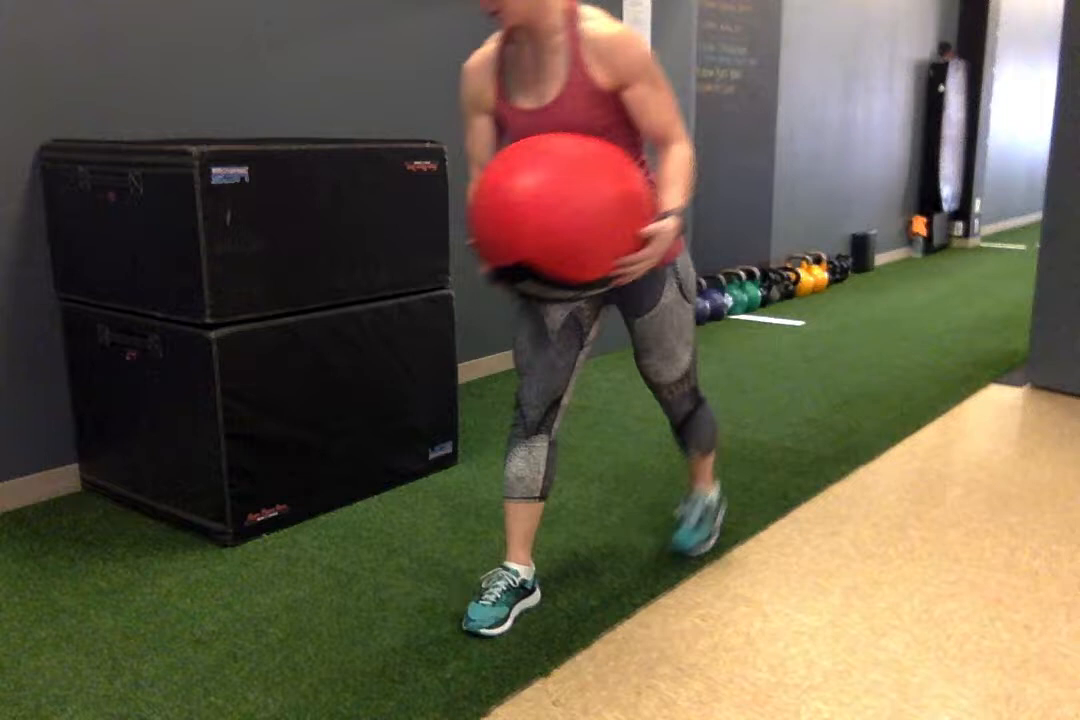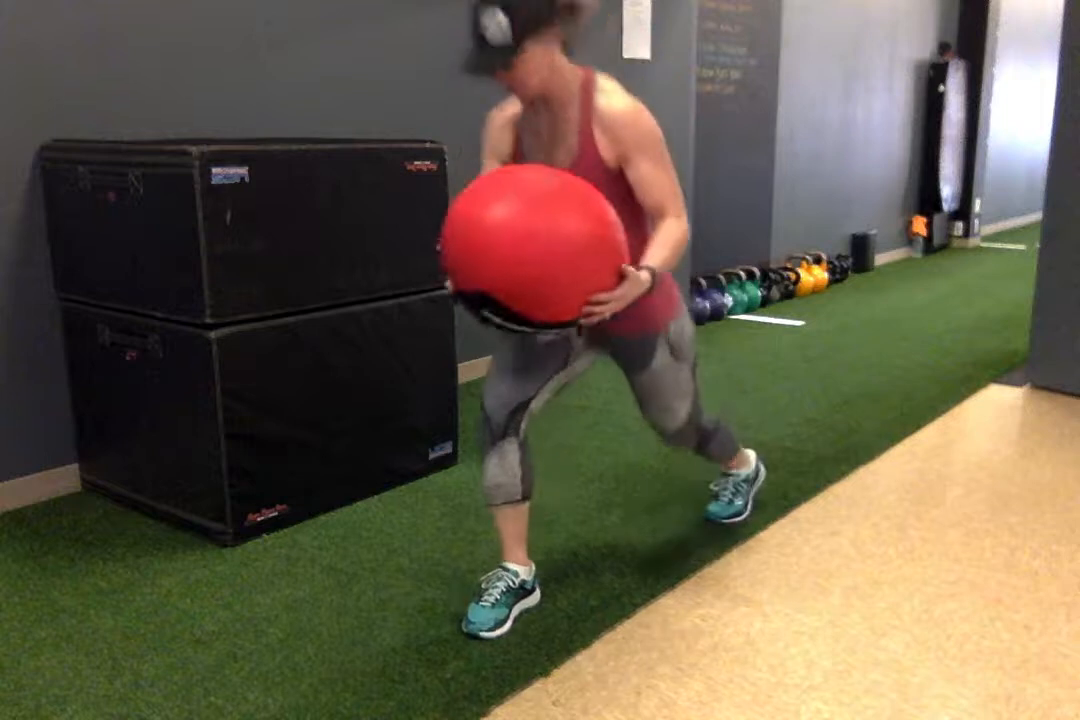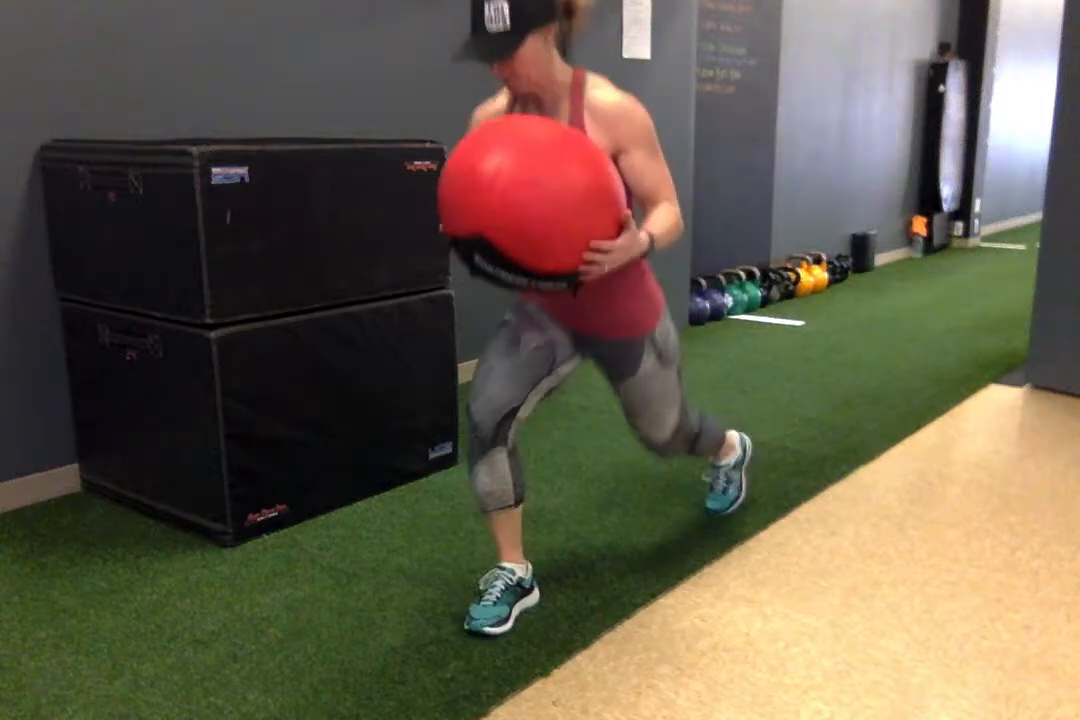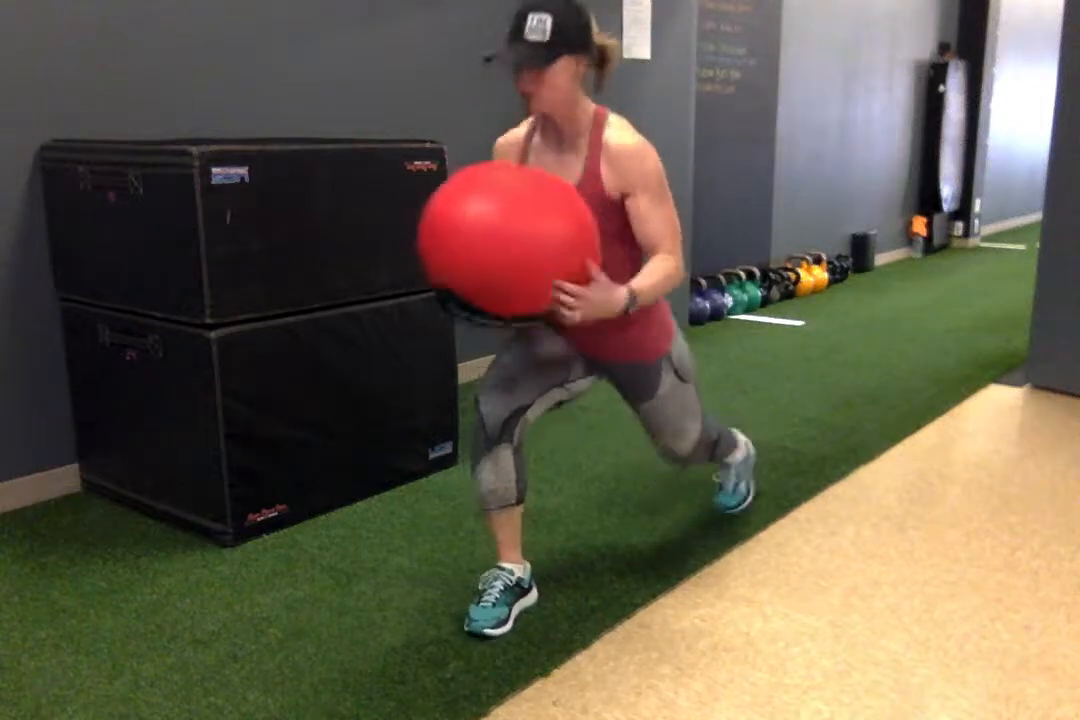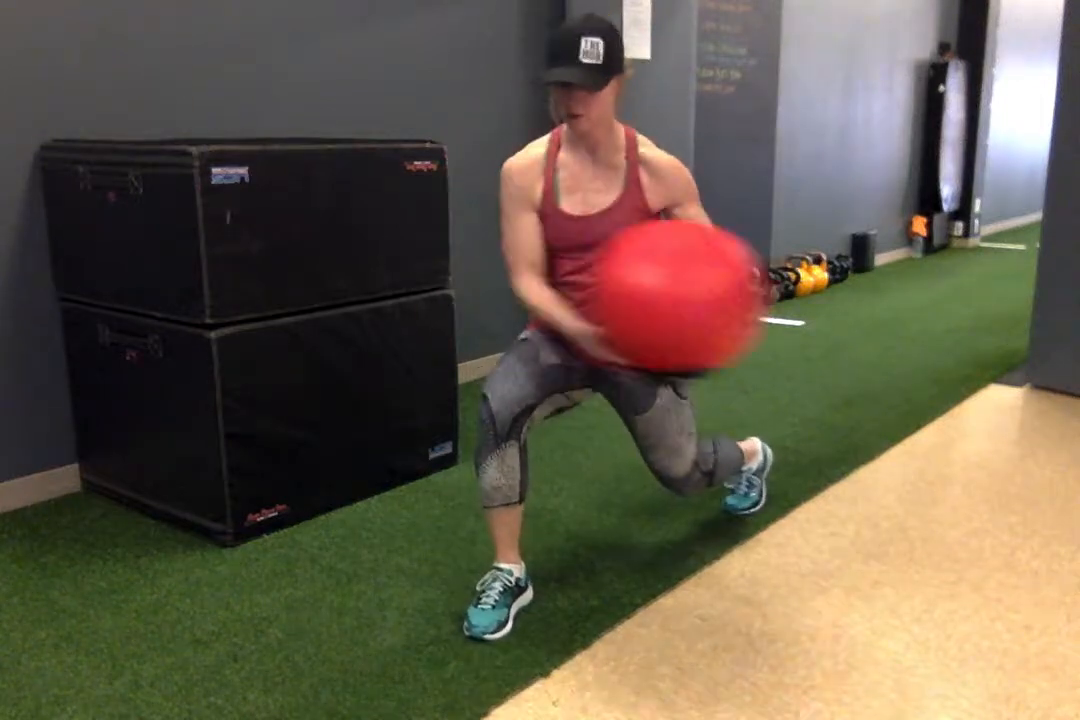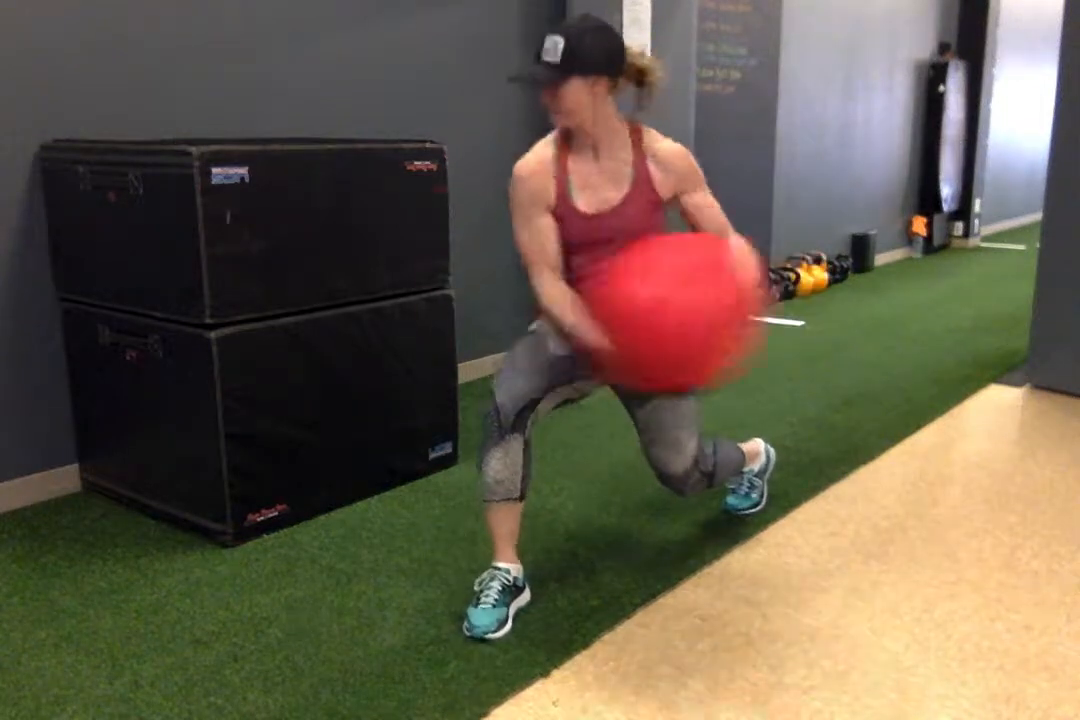
dt=0.4s
person 1, frame 1
right shoulder: (482, 72)
left elbow: (675, 143)
right elbow: (484, 182)
left wrist: (669, 220)
left hip: (643, 254)
left knee: (672, 383)
right knee: (536, 407)
left ankle: (704, 493)
right ankle: (517, 572)
person 1, frame 2
left shoulder: (618, 117)
right shoulder: (502, 126)
left elbow: (673, 222)
left wrist: (641, 279)
left hip: (639, 311)
left knee: (677, 424)
right knee: (499, 412)
left ankle: (742, 468)
right ankle: (515, 575)
person 1, frame 3
left shoulder: (612, 112)
right shoulder: (488, 120)
left elbow: (667, 211)
left wrist: (635, 243)
left hip: (623, 312)
right hip: (543, 307)
left knee: (663, 430)
right knee: (486, 419)
left ankle: (729, 450)
right ankle: (513, 573)
person 1, frame 4
left shoulder: (625, 151)
right shoulder: (509, 147)
left elbow: (669, 262)
left wrist: (618, 301)
left hip: (635, 336)
right hip: (555, 328)
left knee: (681, 442)
right knee: (492, 415)
left ankle: (736, 452)
right ankle: (512, 574)
person 1, frame 5
left shoulder: (658, 169)
right shoulder: (524, 170)
right elbow: (527, 280)
right wrist: (581, 331)
right hip: (558, 338)
left knee: (680, 471)
right knee: (499, 413)
left ankle: (750, 456)
right ankle: (508, 574)
person 1, frame 6
left shoulder: (666, 159)
right shoulder: (534, 170)
left elbow: (726, 240)
right elbow: (547, 279)
right wrist: (595, 342)
right hip: (570, 329)
left knee: (681, 470)
right knee: (507, 405)
left ankle: (753, 457)
right ankle: (505, 574)
